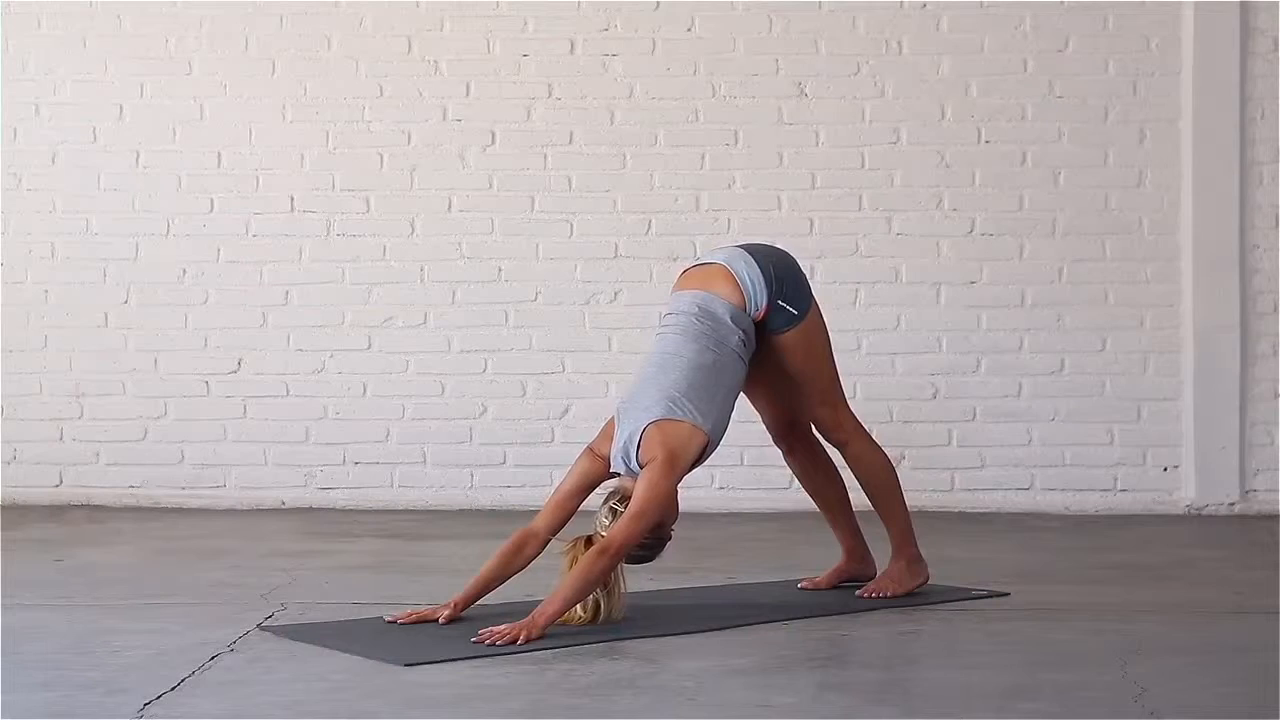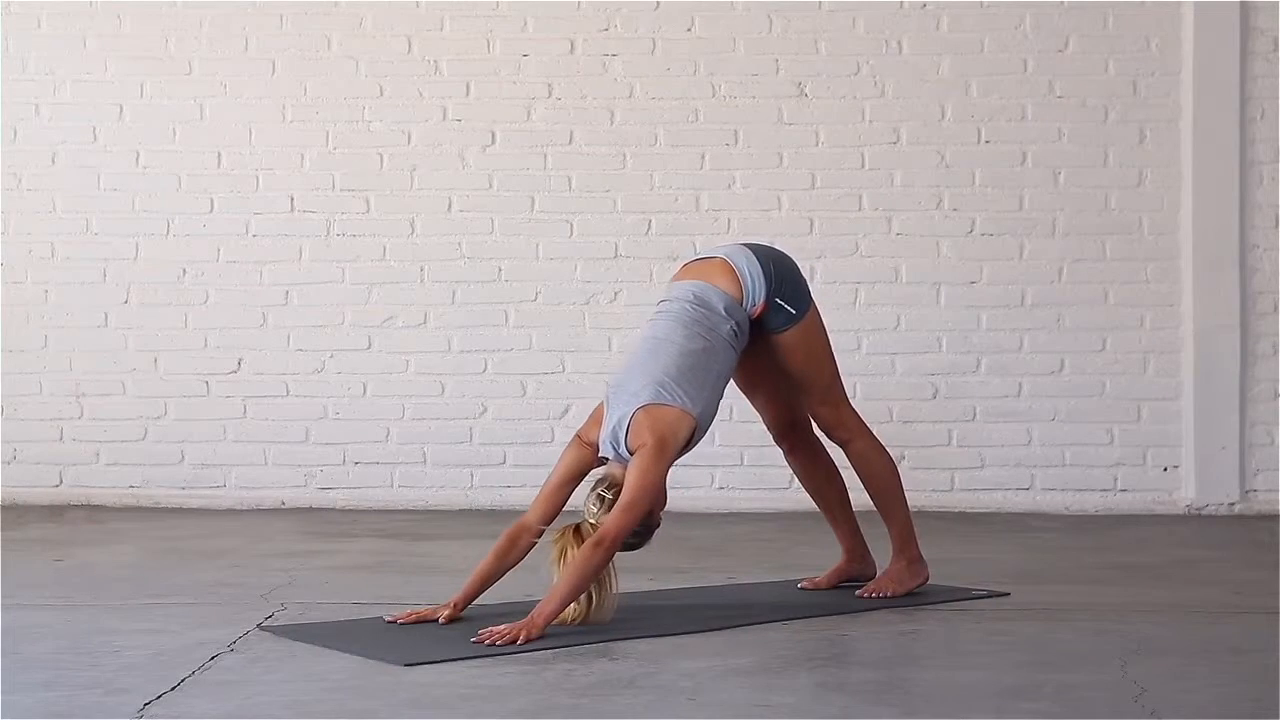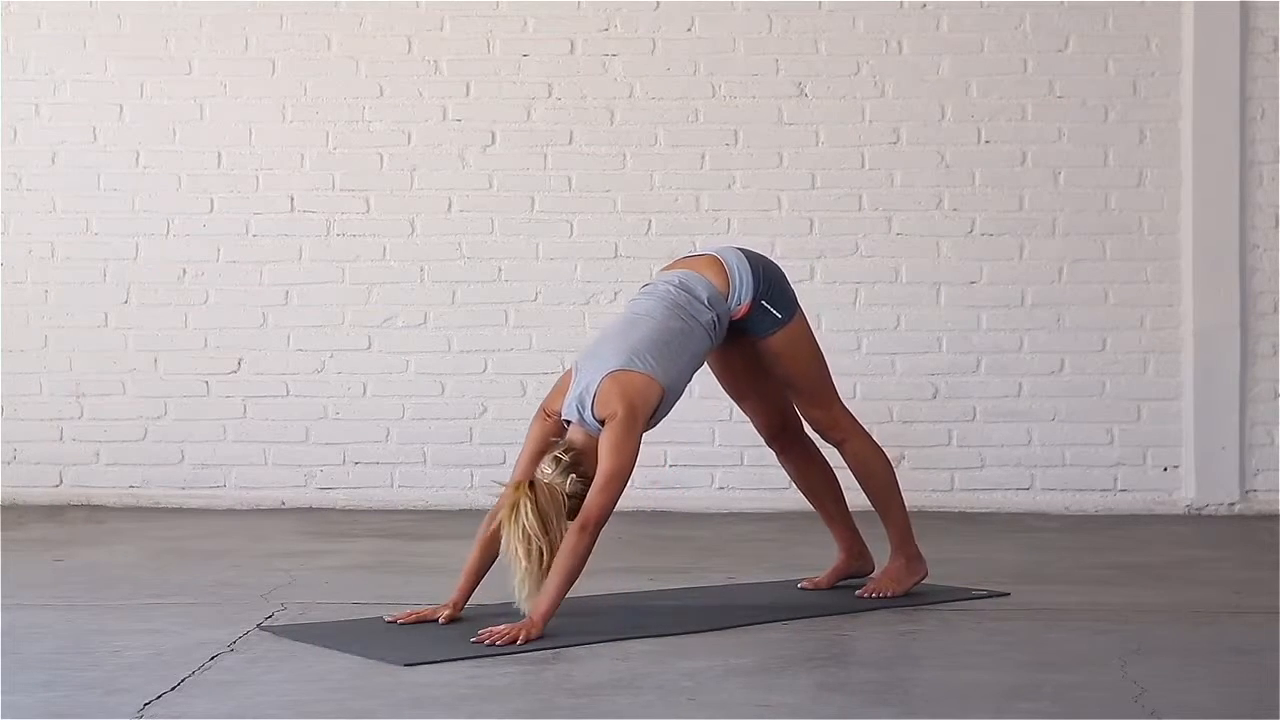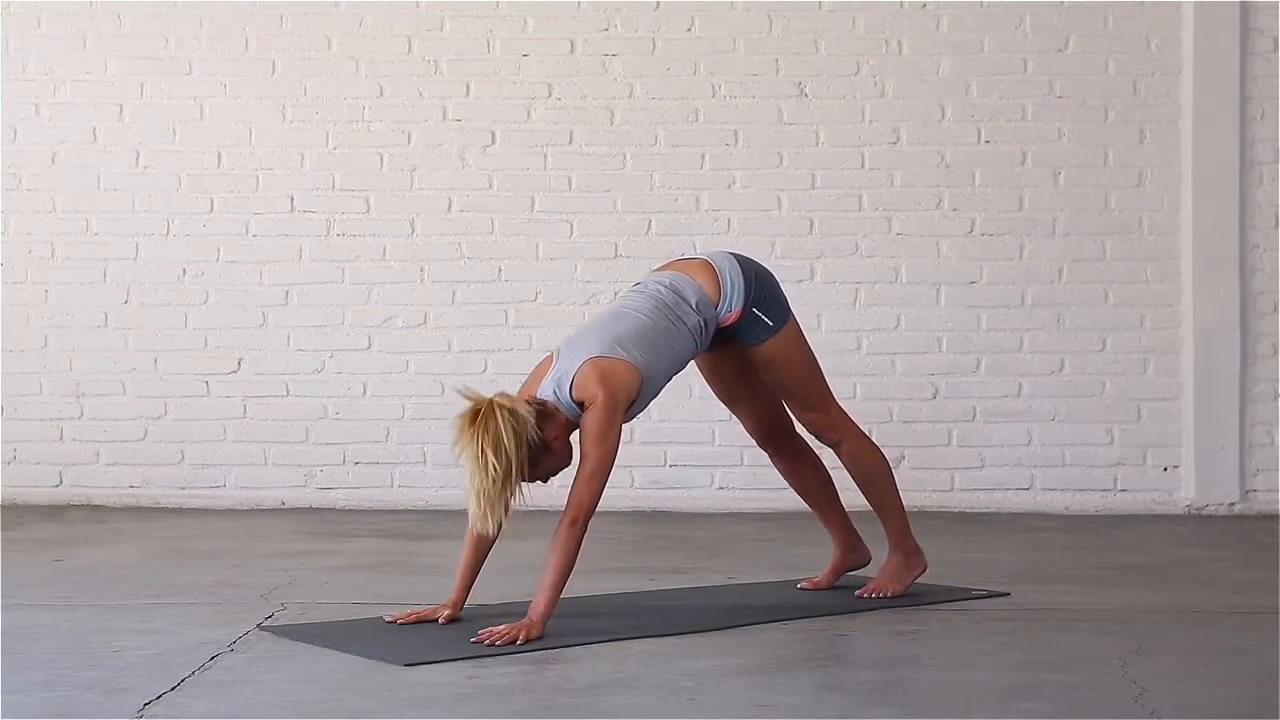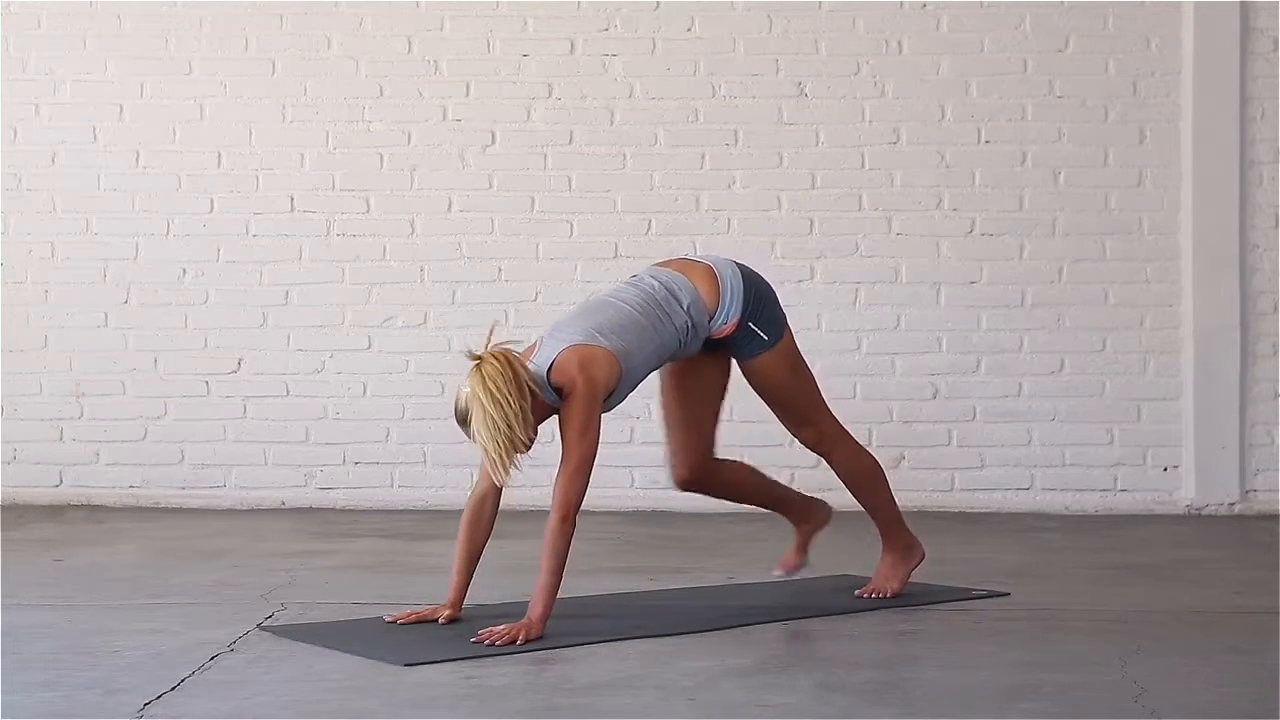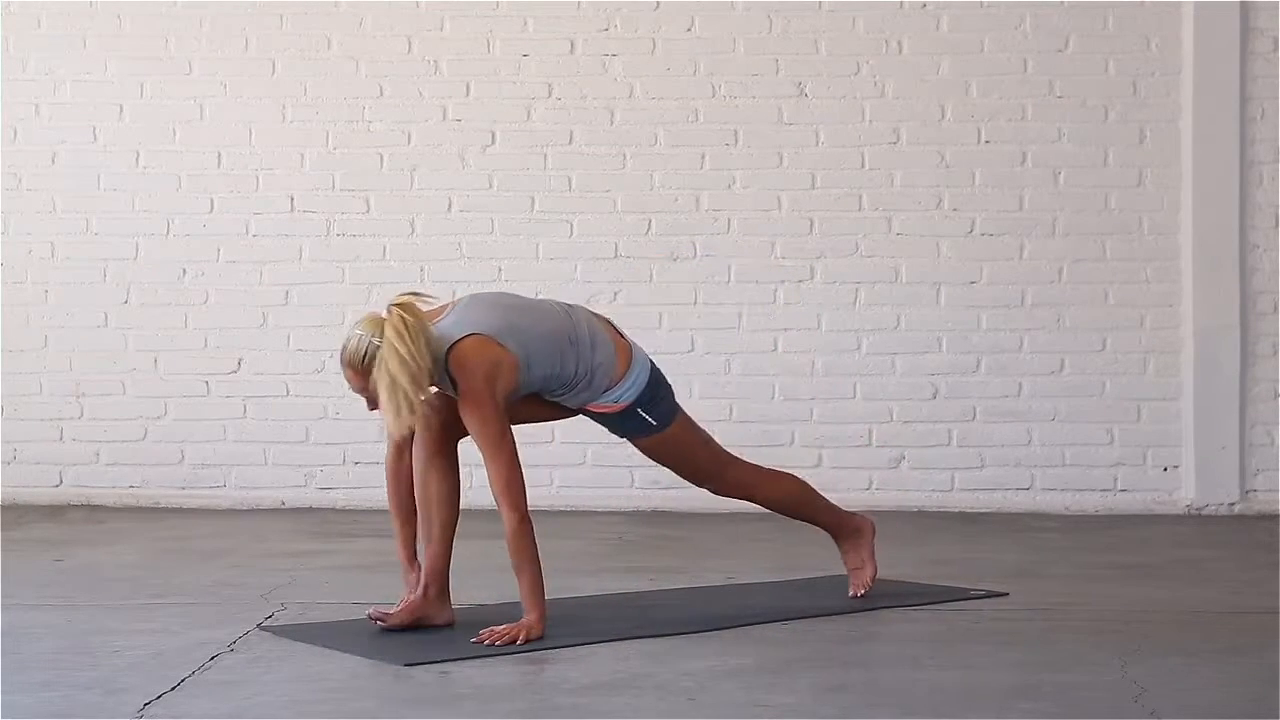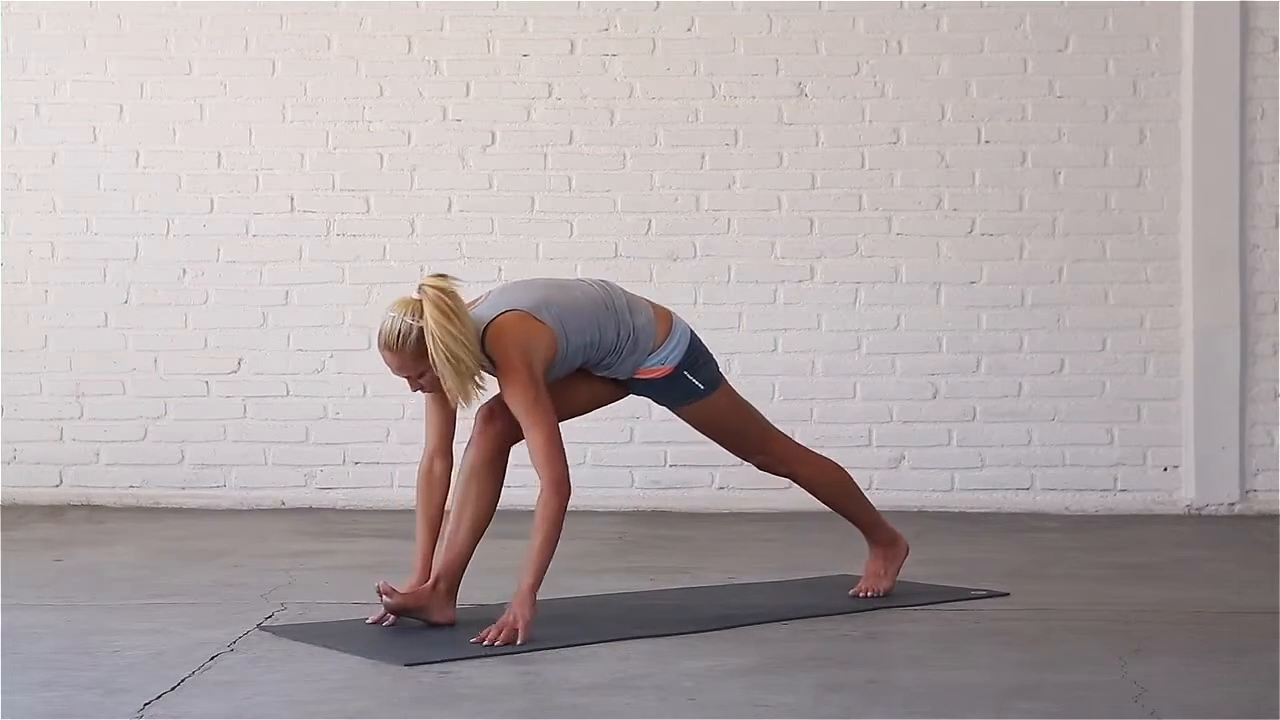
dt=0.7s
person 1, frame 1
left shoulder: (667, 449)
right shoulder: (612, 446)
left elbow: (609, 549)
right elbow: (534, 534)
left wrist: (537, 621)
right wrist: (457, 603)
left hip: (758, 282)
right hip: (713, 287)
left knee: (834, 423)
right knee: (792, 434)
left ankle: (908, 559)
right ankle: (857, 558)
person 1, frame 2
left shoulder: (654, 435)
right shoulder: (599, 432)
left elbow: (604, 541)
right elbow: (528, 525)
left wrist: (537, 620)
right wrist: (456, 603)
left hip: (757, 281)
right hip: (713, 287)
left knee: (836, 422)
right knee: (791, 432)
left ankle: (908, 558)
right ankle: (856, 557)
person 1, frame 3
left shoulder: (620, 405)
right shoulder: (560, 406)
left elbow: (589, 524)
right elbow: (505, 506)
left wrist: (536, 620)
right wrist: (455, 602)
left hip: (744, 285)
right hip: (703, 293)
left knee: (829, 421)
right knee: (781, 432)
left ankle: (906, 556)
right ankle: (854, 553)
person 1, frame 4
left shoulder: (598, 390)
right shoulder: (534, 393)
left elbow: (577, 514)
right elbow: (490, 497)
left wrist: (536, 619)
right wrist: (454, 600)
left hip: (736, 292)
right hip: (696, 298)
left knee: (826, 423)
right knee: (773, 435)
left ankle: (905, 550)
right ankle: (848, 547)
person 1, frame 5
left shoulder: (576, 378)
right shoulder: (514, 374)
left elbow: (564, 509)
right elbow: (485, 494)
left wrist: (536, 617)
right wrist: (452, 601)
left hip: (728, 302)
right hip: (687, 308)
left knee: (817, 433)
right knee: (690, 472)
left ankle: (900, 544)
right ankle: (804, 513)
person 1, frame 6
left shoulder: (472, 371)
right shoulder: (408, 340)
left elbow: (512, 508)
right elbow: (400, 449)
left wrist: (534, 615)
right wrist: (407, 555)
left hip: (612, 381)
right hip: (565, 361)
left knee: (724, 476)
right knee: (432, 428)
left ankle: (849, 529)
right ankle: (433, 596)
person 1, frame 7
left shoulder: (509, 348)
right shoulder: (444, 340)
left elbow: (557, 484)
right elbow: (435, 459)
left wrist: (525, 597)
right wrist: (421, 573)
left hip: (656, 349)
right hip: (601, 355)
left knee: (771, 452)
right knee: (491, 427)
left ankle: (885, 541)
right ankle: (440, 593)
